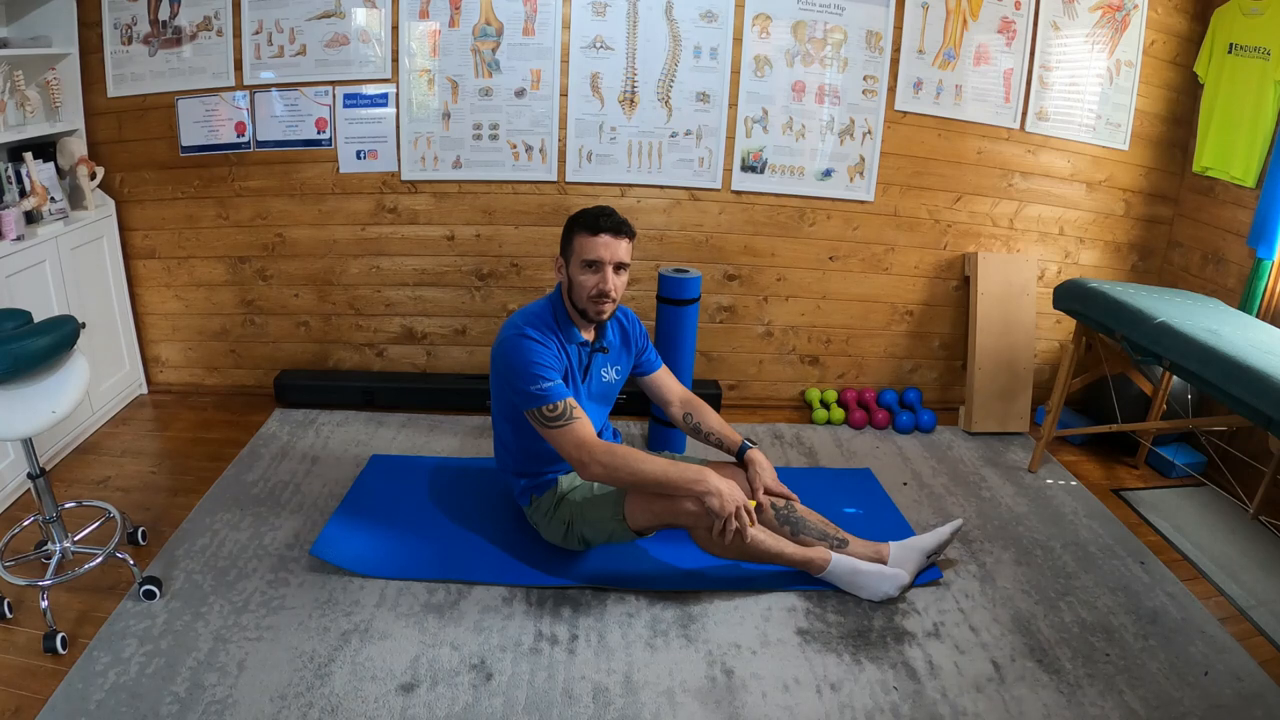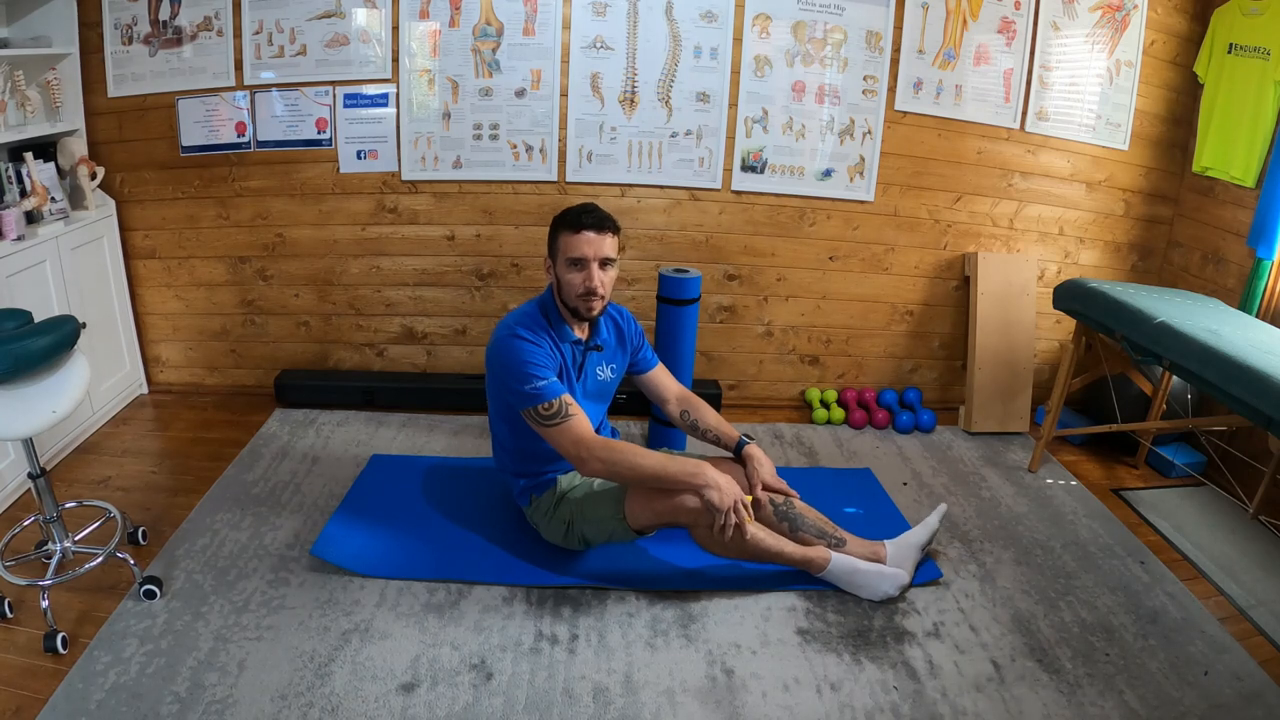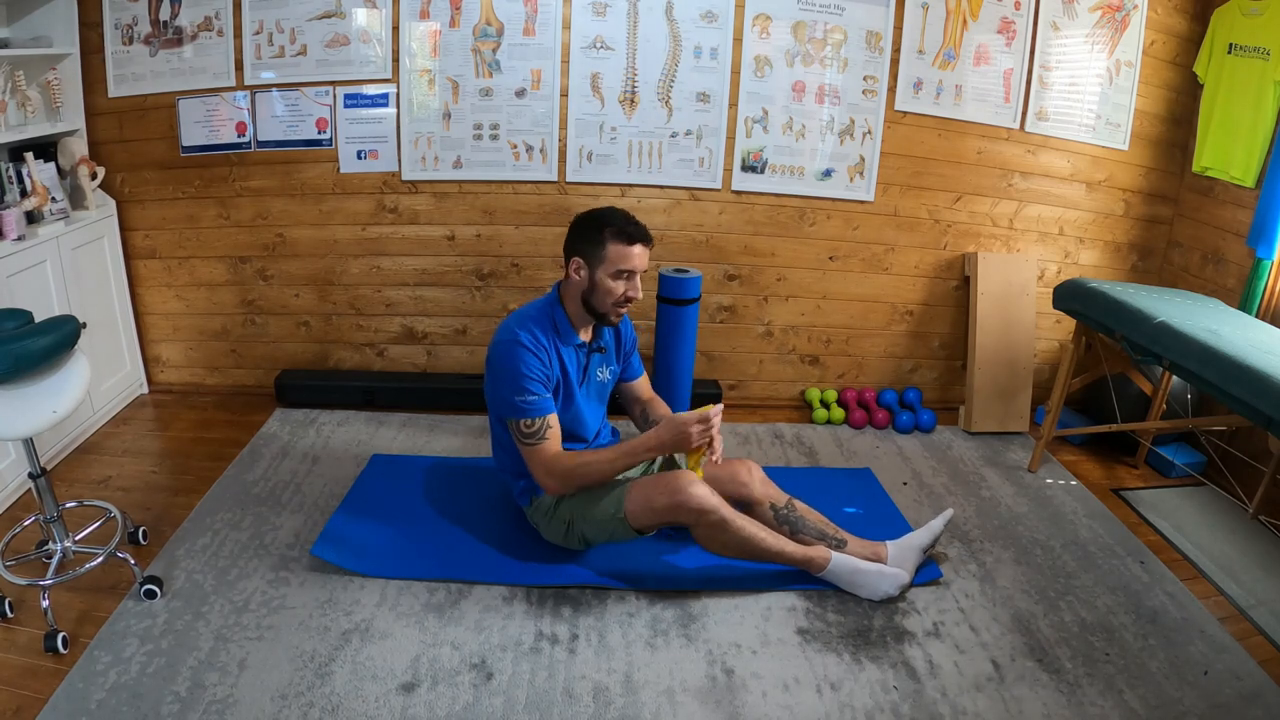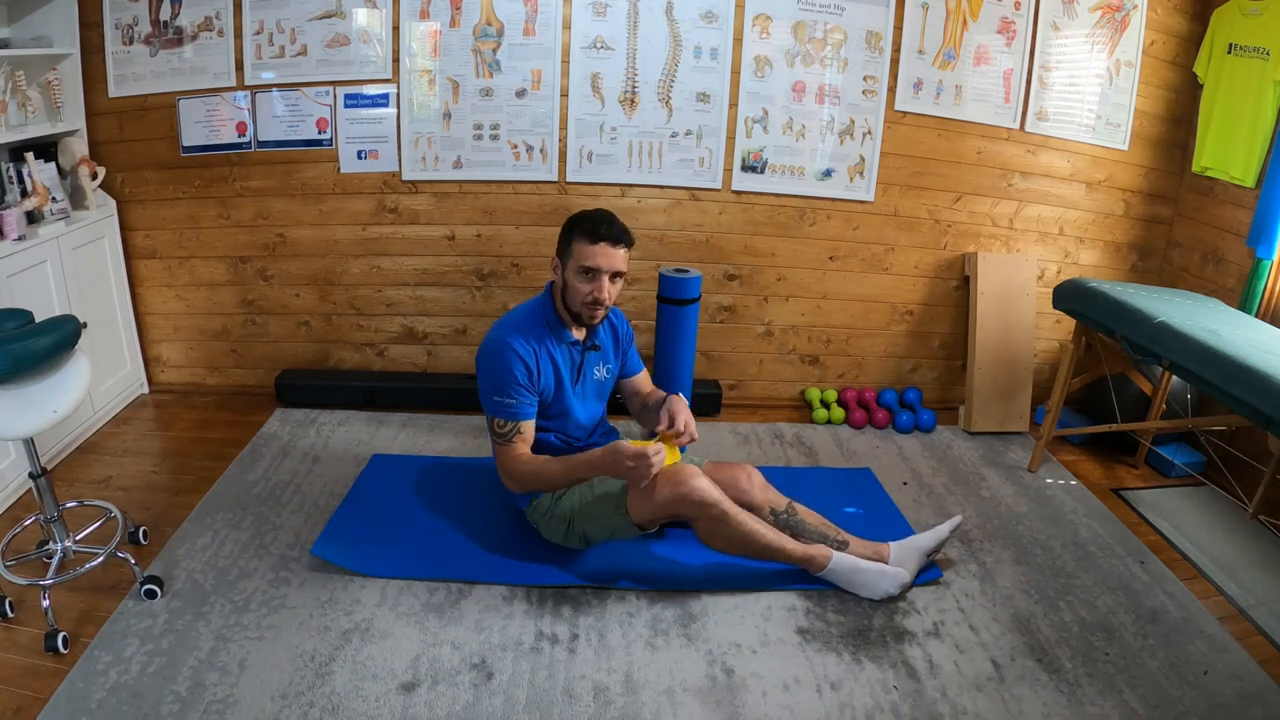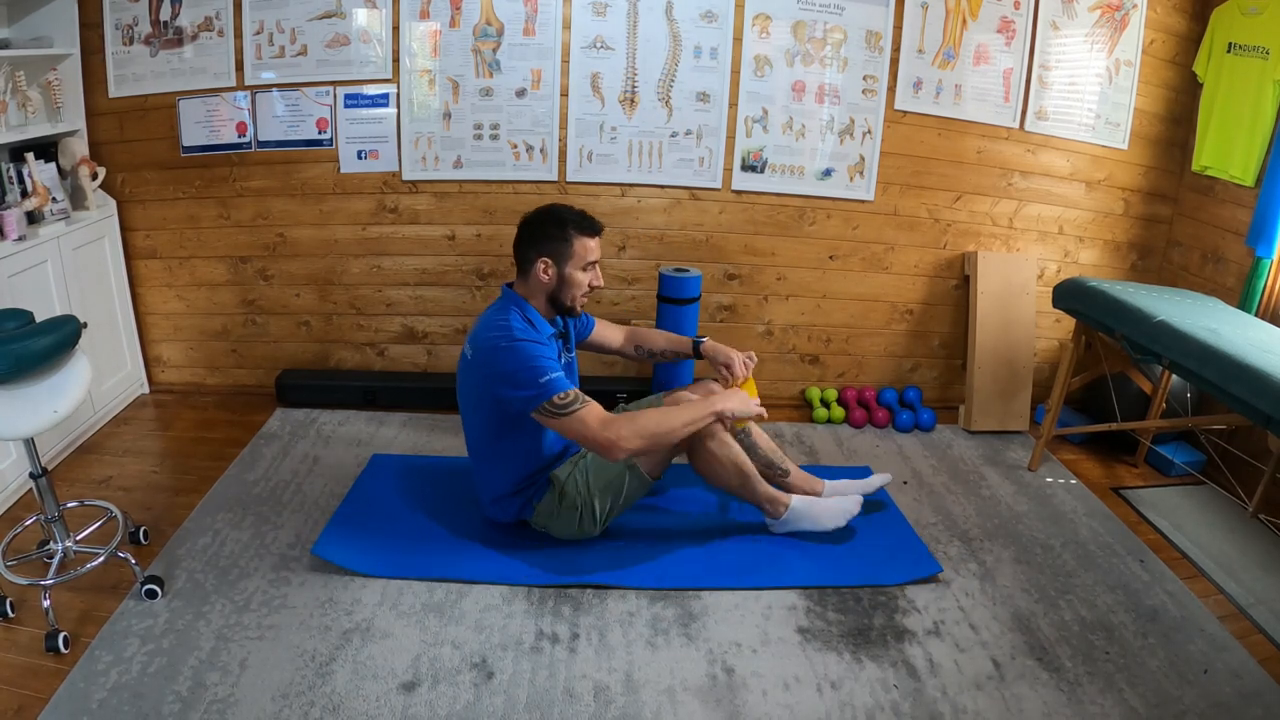
dt=1s
person 1, frame 1
left shoulder: (624, 325)
right shoulder: (528, 342)
left elbow: (679, 401)
right elbow: (588, 457)
left wrist: (747, 452)
right wrist: (704, 481)
left hip: (607, 462)
right hip: (555, 490)
left knee: (744, 485)
right knee: (697, 502)
left ankle: (881, 554)
right ankle: (826, 563)
person 1, frame 2
left shoulder: (618, 323)
right shoulder: (521, 342)
left elbow: (676, 398)
right elbow: (588, 453)
left wrist: (746, 447)
right wrist: (701, 473)
left hip: (605, 464)
right hip: (555, 492)
left knee: (742, 480)
right knee: (692, 498)
left ankle: (878, 553)
right ankle: (822, 562)
person 1, frame 3
left shoulder: (615, 324)
right shoulder: (523, 346)
left elbow: (643, 400)
right elbow: (552, 473)
left wrist: (682, 429)
right wrist: (660, 440)
left hip: (607, 461)
right hip: (556, 498)
left knee: (744, 478)
right knee: (685, 492)
left ankle: (877, 554)
right ankle: (824, 563)
person 1, frame 4
left shoulder: (611, 322)
right shoulder: (512, 347)
left elbow: (641, 395)
right elbow: (515, 471)
left wrist: (670, 410)
right wrist: (604, 460)
left hip: (606, 461)
right hip: (556, 495)
left knee: (745, 481)
right knee: (686, 486)
left ankle: (879, 554)
right ankle: (823, 563)
person 1, frame 5
left shoulder: (543, 308)
right shoulder: (515, 344)
left elbow: (624, 338)
right elbow: (613, 439)
left wrist: (703, 348)
right wrist: (721, 409)
left hip: (563, 459)
right hip: (548, 499)
left knee: (710, 394)
right knee: (697, 407)
left ankle: (809, 489)
right ankle: (779, 506)
